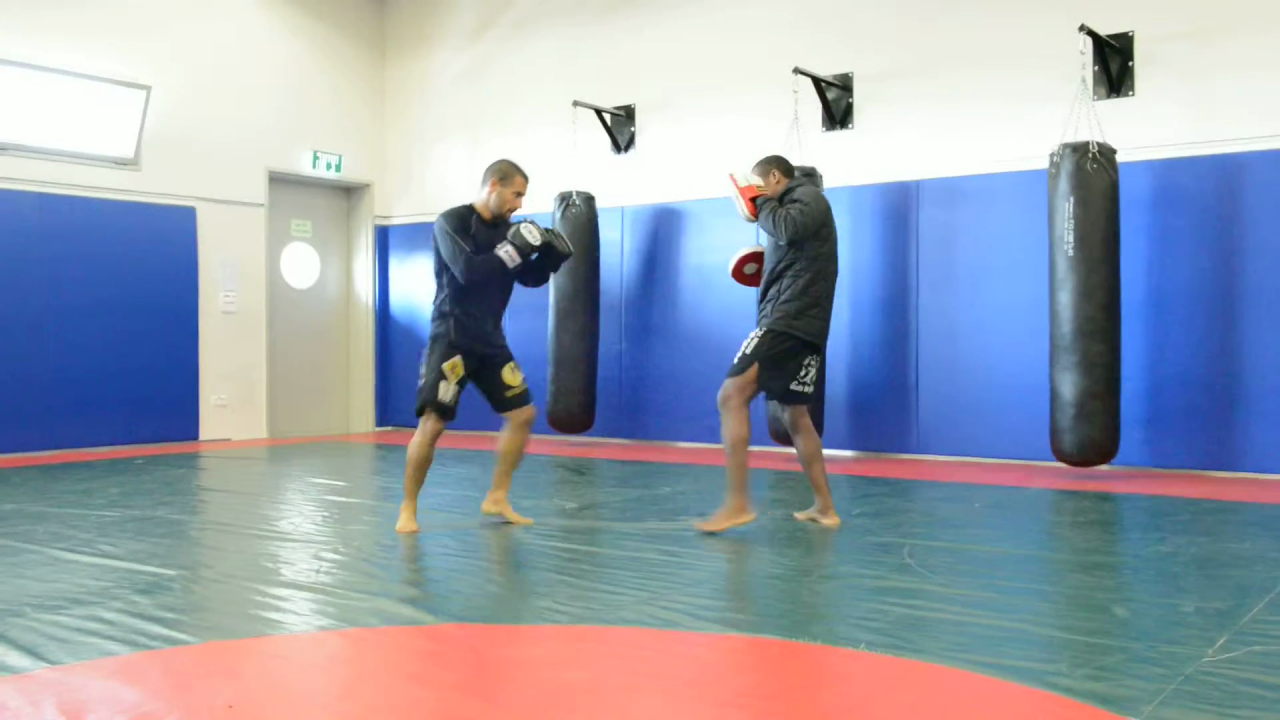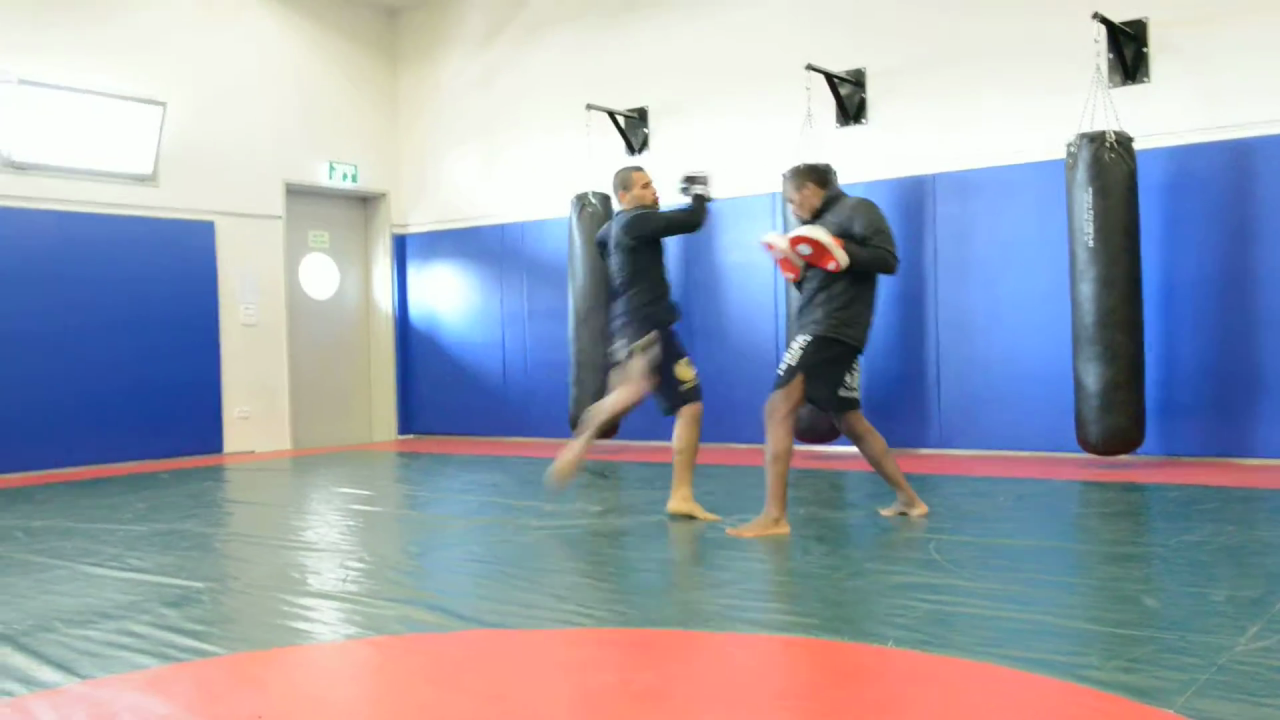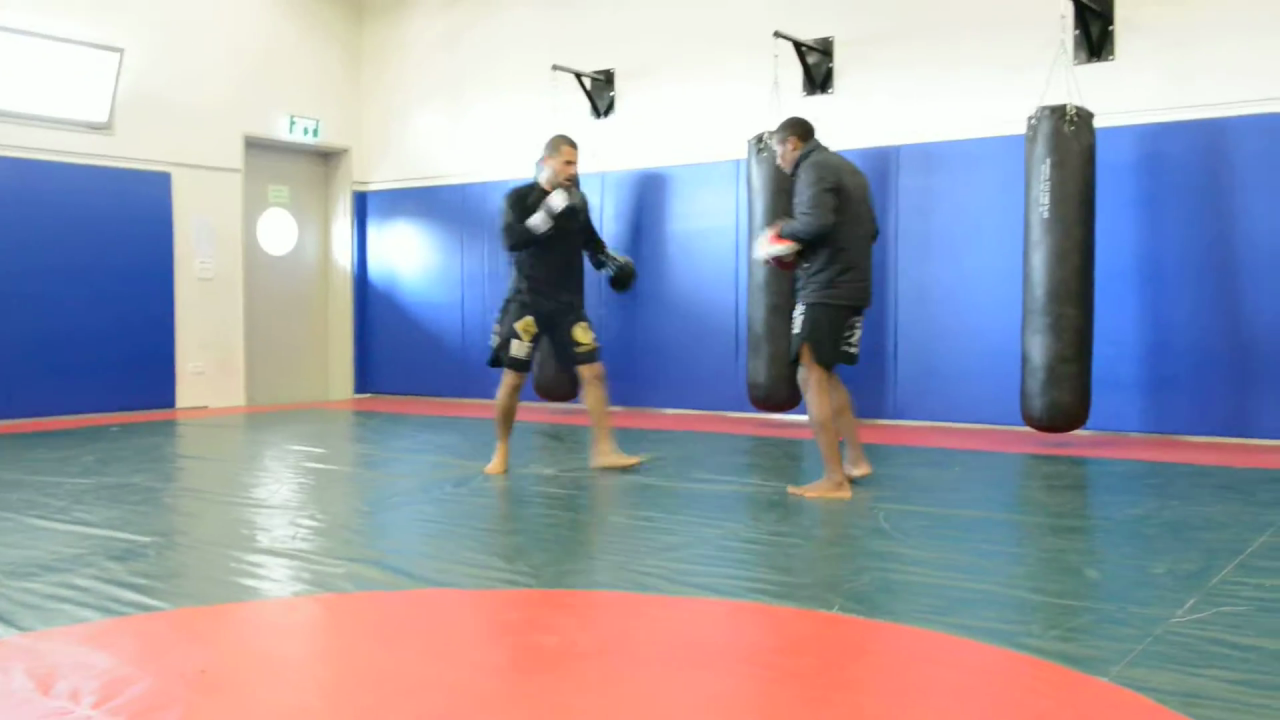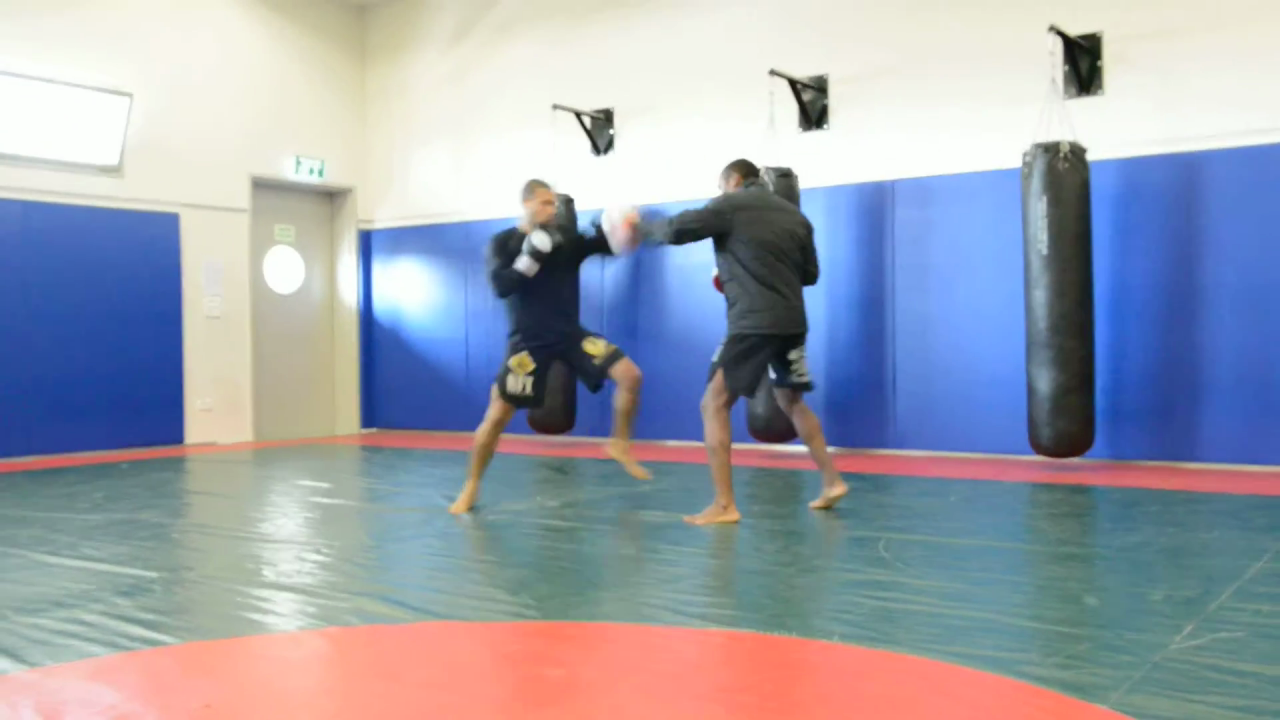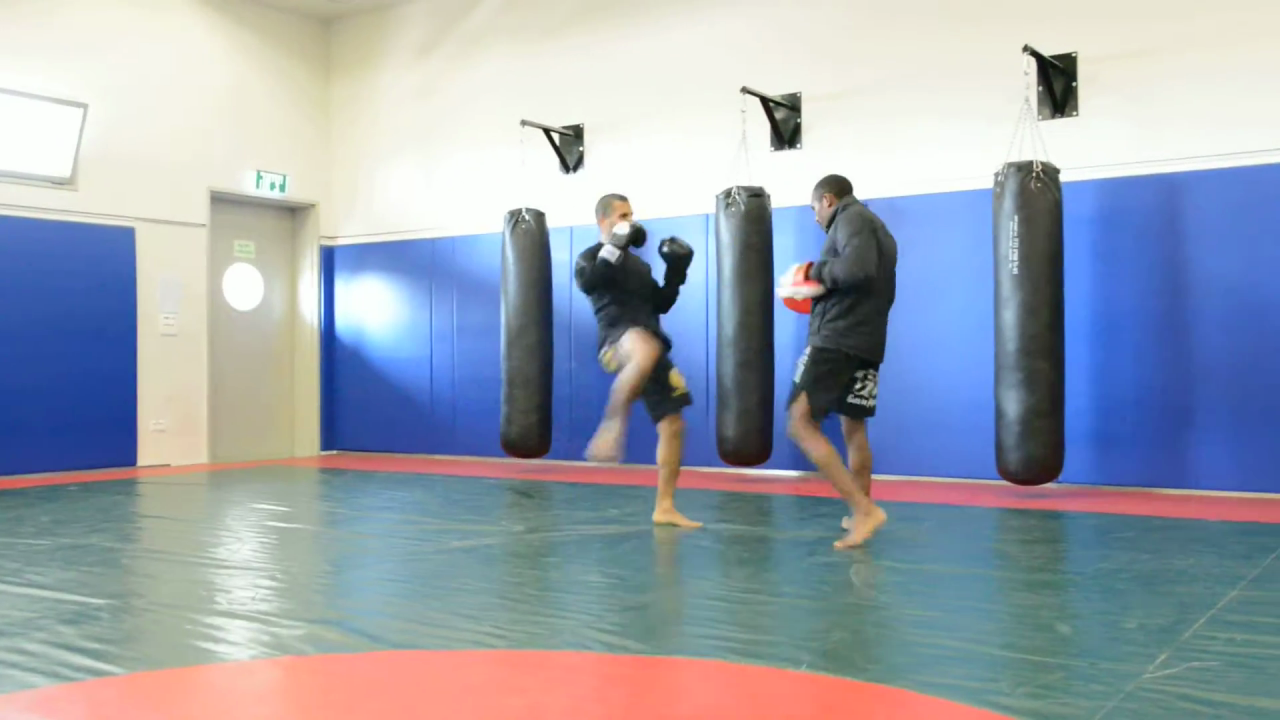
dt=1s
person 1, frame 1
left shoulder: (809, 195)
right shoulder: (801, 204)
left elbow: (789, 230)
left wrist: (760, 205)
right wrist: (768, 271)
left hip: (789, 322)
right hip: (803, 325)
left knee: (732, 397)
right knee: (796, 415)
left ankle: (737, 503)
right ankle: (825, 506)
person 1, frame 2
left shoulder: (859, 210)
right shoulder: (821, 224)
left elbow: (888, 260)
left wrist: (845, 253)
right wrist: (797, 268)
left hip: (831, 329)
right hip: (822, 328)
left knee: (780, 408)
right knee: (851, 421)
left ankle: (774, 516)
right ankle: (909, 498)
person 1, frame 3
left shoulder: (815, 168)
right shoulder: (848, 169)
left elbow: (817, 222)
right elbow: (871, 230)
left wrist: (783, 231)
left hip: (825, 290)
right hip: (852, 288)
left knee: (812, 377)
right knee: (825, 374)
left ankle: (834, 479)
right ankle: (854, 458)
person 1, frame 4
left shoulder: (731, 204)
right shoulder: (794, 215)
left elbow: (677, 231)
right elbow: (811, 273)
left hip: (753, 325)
right hip: (792, 322)
left knee: (714, 405)
right knee: (792, 402)
left ankle: (723, 505)
right ankle: (832, 481)
person 1, frame 5
left shoulder: (851, 219)
right shoulder: (878, 227)
left elbow: (858, 270)
left wrist: (815, 272)
left hip: (836, 340)
right hip: (868, 343)
left knee: (802, 425)
right knee: (854, 428)
left ankle: (864, 510)
right ankle: (860, 513)
person 2, frame 1
left shoulder: (505, 228)
right shoulder: (452, 221)
left elbow: (531, 278)
right elbow: (468, 271)
left wrist: (551, 255)
right wrist: (514, 248)
left hip: (491, 340)
right hip: (451, 339)
left knee: (523, 415)
right knee: (432, 426)
left ankle: (497, 498)
right ankle: (408, 509)
person 2, frame 2
left shoulder: (619, 225)
right shoulder: (634, 220)
left elbow: (603, 242)
right elbow: (691, 221)
right wrist: (698, 190)
left hip: (659, 329)
right hip: (638, 326)
left knee: (692, 409)
right knee: (634, 393)
left ankle: (682, 497)
right ankle: (579, 445)
person 2, frame 3
left shoulder: (575, 201)
right shoulder: (520, 198)
left elbow: (590, 239)
right elbow: (512, 240)
left wrist: (610, 260)
right wrist: (548, 212)
left hip: (568, 303)
right hip: (528, 301)
left knee: (593, 372)
right knee: (512, 380)
left ankle: (604, 450)
right ankle: (501, 452)
person 2, frame 4
left shoulder: (566, 236)
right shoulder: (502, 242)
left elbow: (602, 245)
right elbow: (502, 287)
left wrist: (609, 234)
right wrist: (531, 255)
left hip: (567, 334)
right hip: (528, 340)
left knee: (630, 375)
right knee: (498, 415)
left ankle: (620, 445)
right ankle: (469, 489)
person 2, frame 5
left shoulder: (638, 261)
right shoulder: (592, 257)
left elbow: (661, 304)
right elbow: (588, 283)
left wrist: (676, 267)
right wrist: (615, 245)
left hip: (652, 345)
right hip: (620, 340)
left knee: (672, 426)
right knee: (646, 351)
left ankle: (665, 508)
right ankle: (611, 427)
